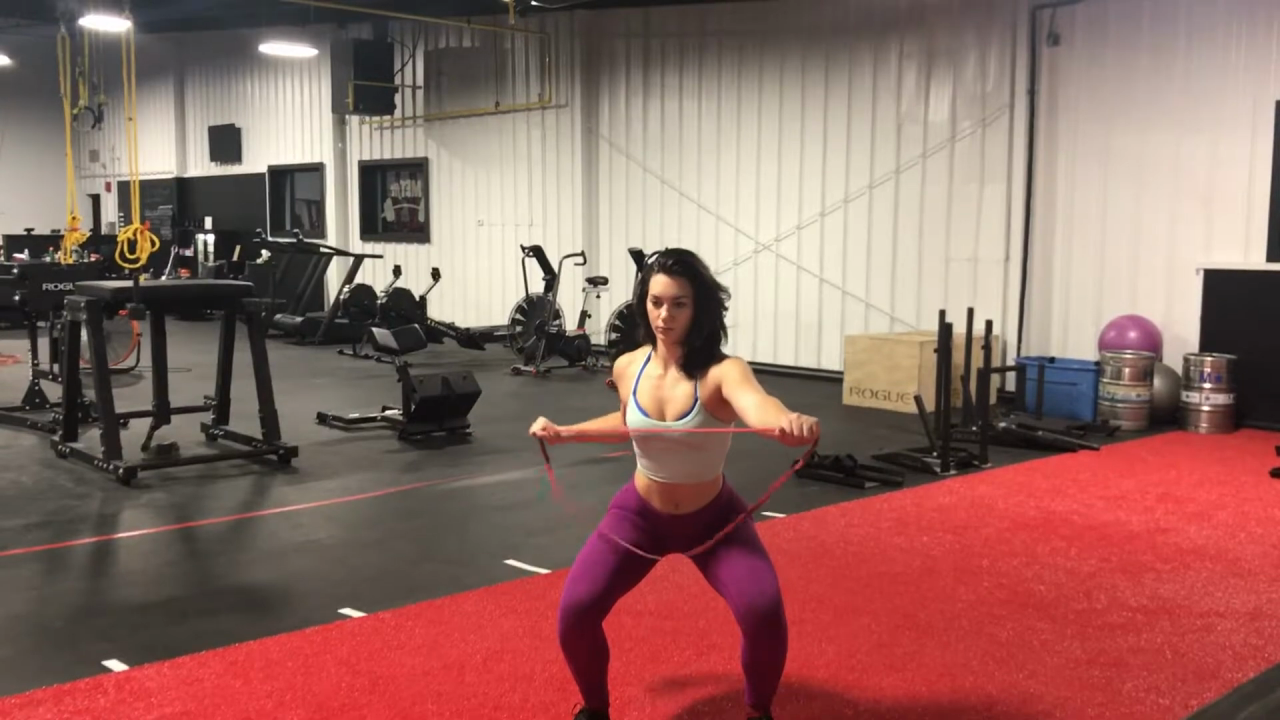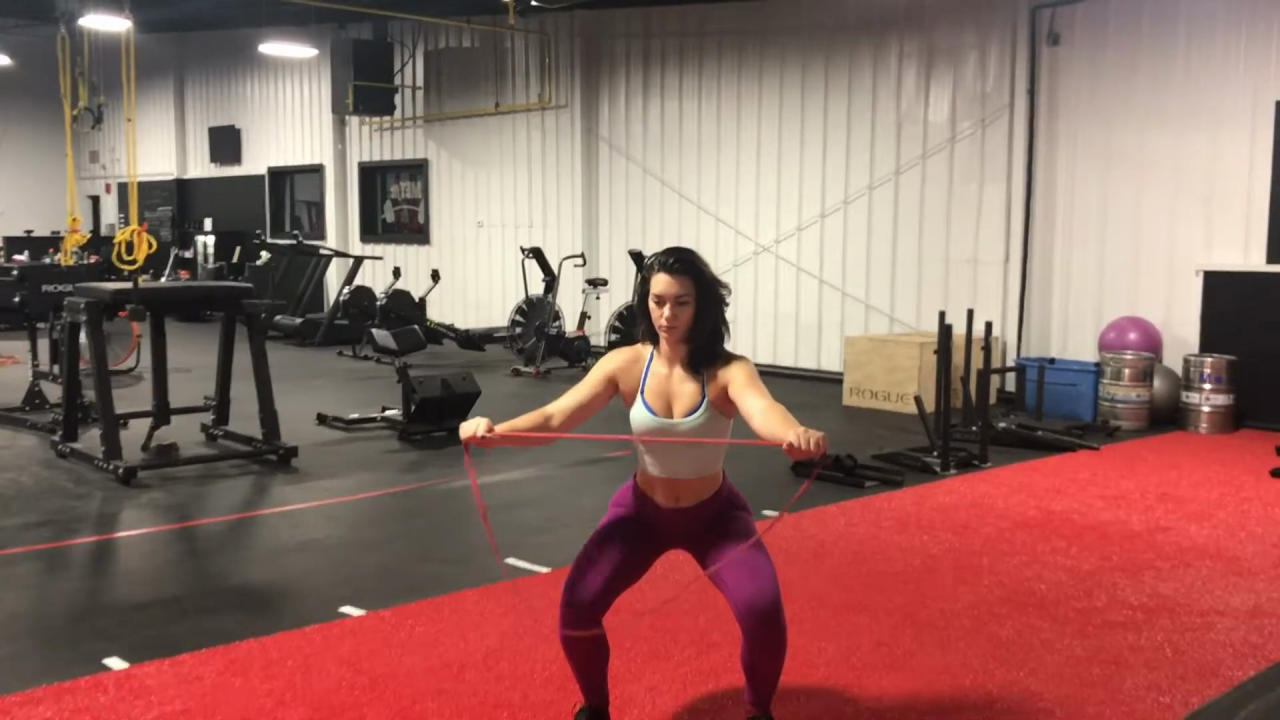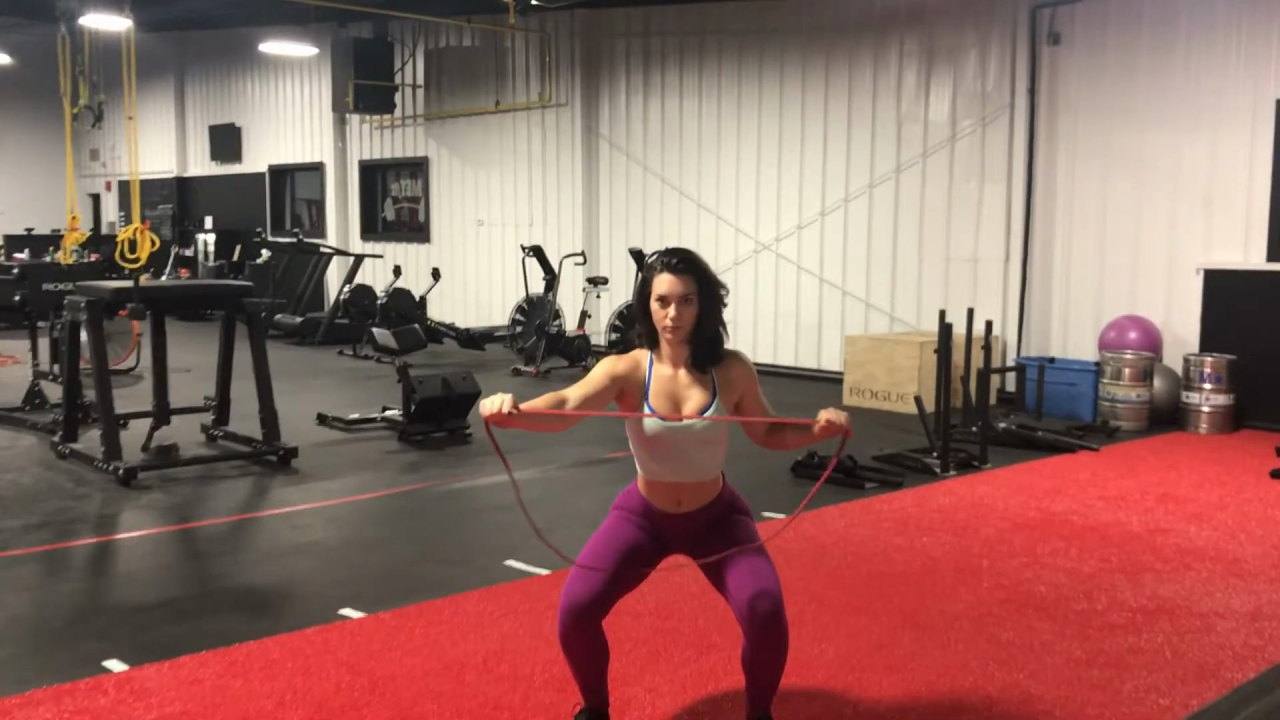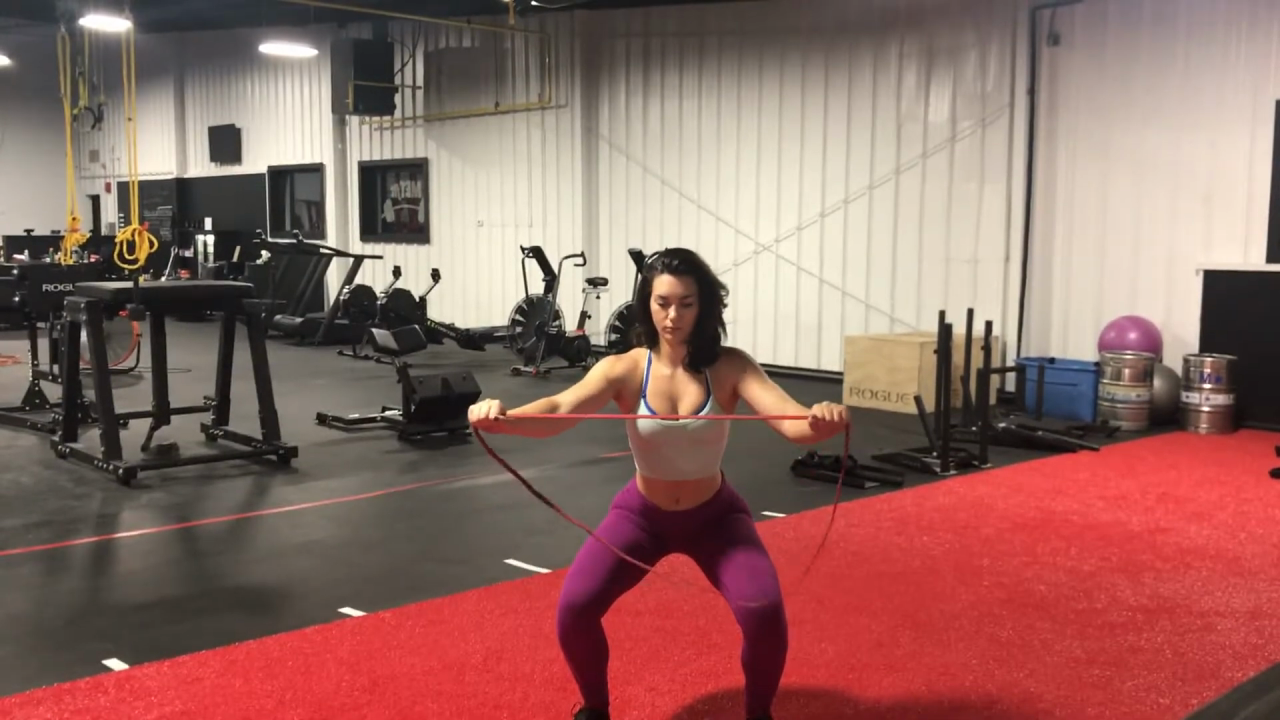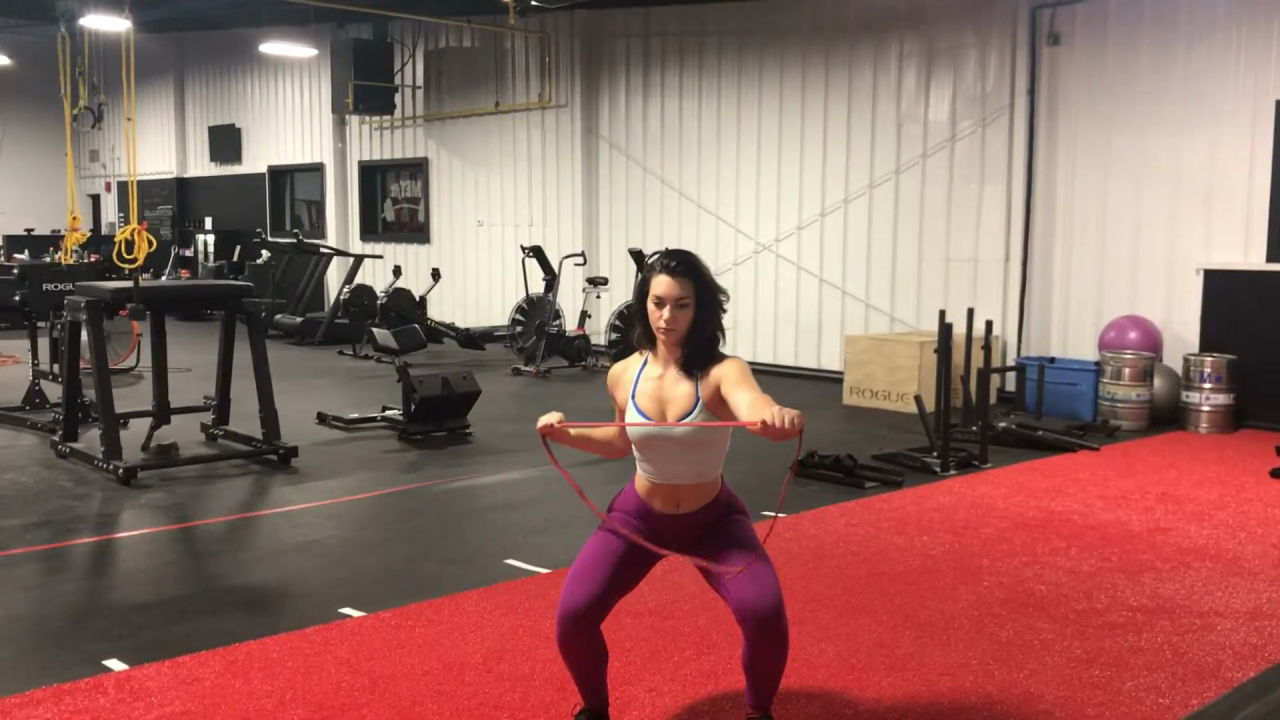
dt=1s
person 1, frame 1
left shoulder: (723, 371)
right shoulder: (628, 367)
left elbow: (757, 405)
left wrist: (790, 422)
right wrist: (563, 432)
left hip: (714, 518)
right hip: (640, 511)
left knee: (765, 615)
right knee: (575, 611)
person 1, frame 2
left shoulder: (729, 371)
right shoulder: (625, 364)
left elbow: (764, 411)
right elbow: (555, 417)
left wrist: (798, 434)
right wrist: (497, 430)
left hip: (714, 513)
right hip: (642, 509)
left knee: (763, 612)
right knee: (575, 607)
person 1, frame 3
left shoulder: (732, 370)
right shoulder: (626, 369)
left elbow: (769, 434)
right elbow: (566, 405)
left wrist: (822, 427)
right wrist: (513, 413)
left hip: (716, 516)
right hip: (642, 514)
left knee: (766, 615)
right knee: (576, 609)
person 1, frame 4
left shoulder: (730, 367)
right shoulder: (623, 369)
left elbow: (793, 422)
right elbow: (561, 409)
left wrist: (822, 420)
right wrist: (505, 417)
left hip: (714, 515)
right hip: (641, 513)
left knee: (765, 613)
right knee: (574, 608)
person 1, frame 5
left shoulder: (724, 371)
right shoulder: (623, 375)
left elbow: (756, 409)
left wrist: (779, 418)
right wrist: (565, 434)
left hip: (714, 518)
right hip: (638, 514)
left knee: (766, 617)
right knee: (573, 614)
